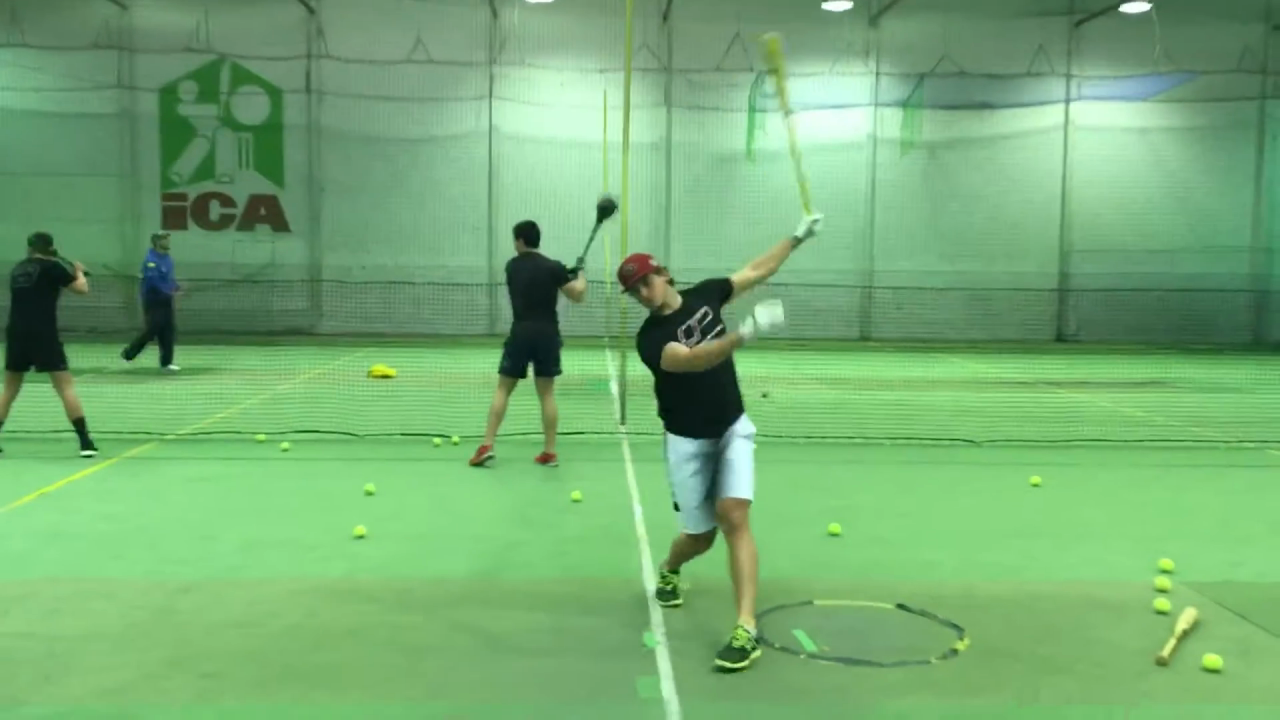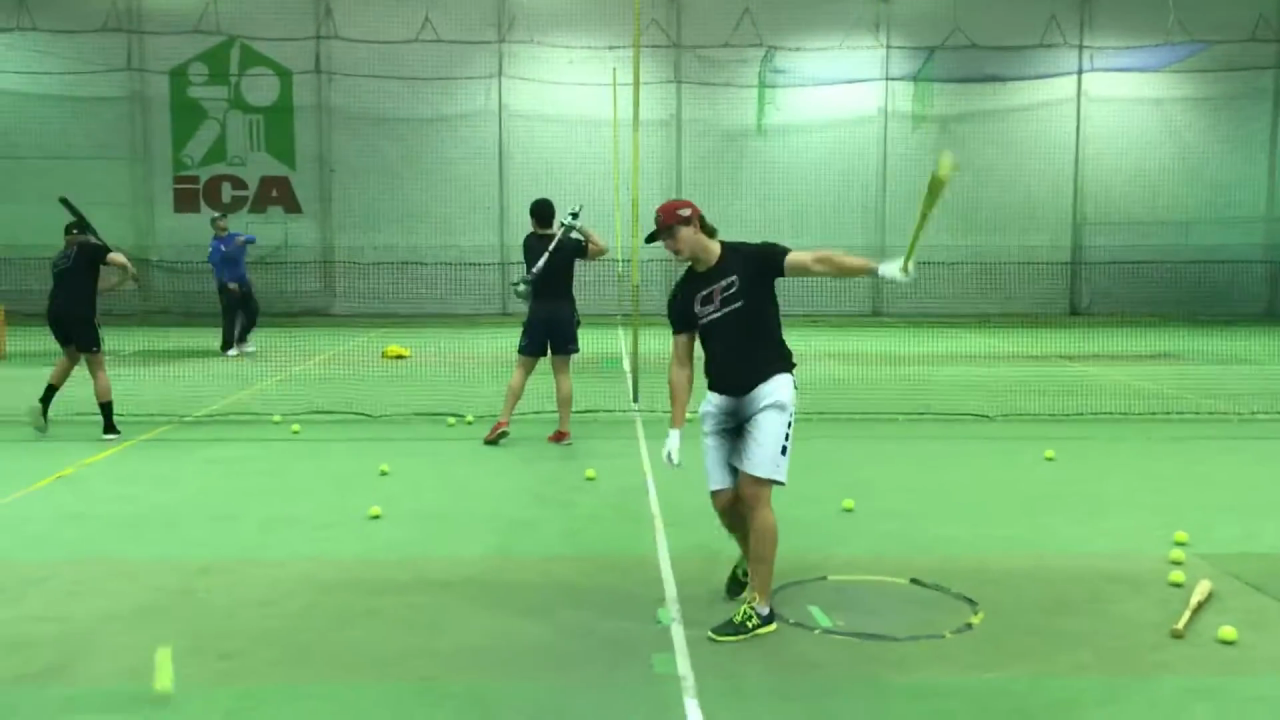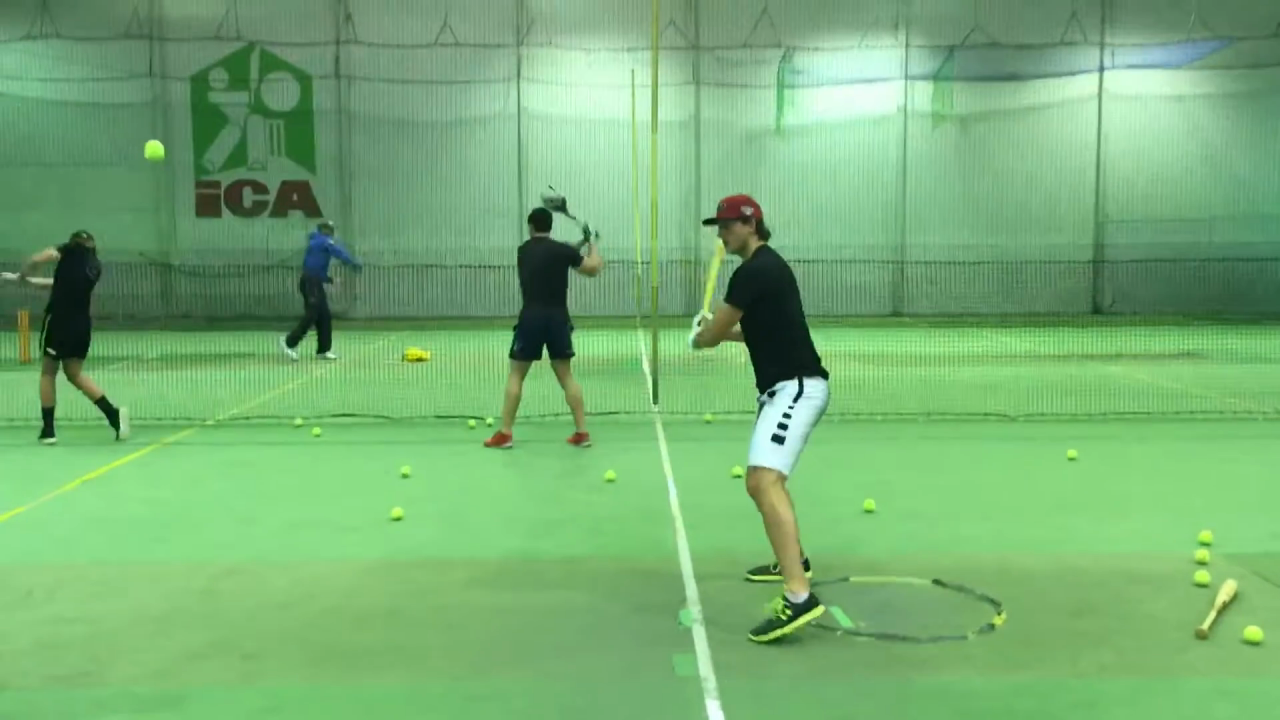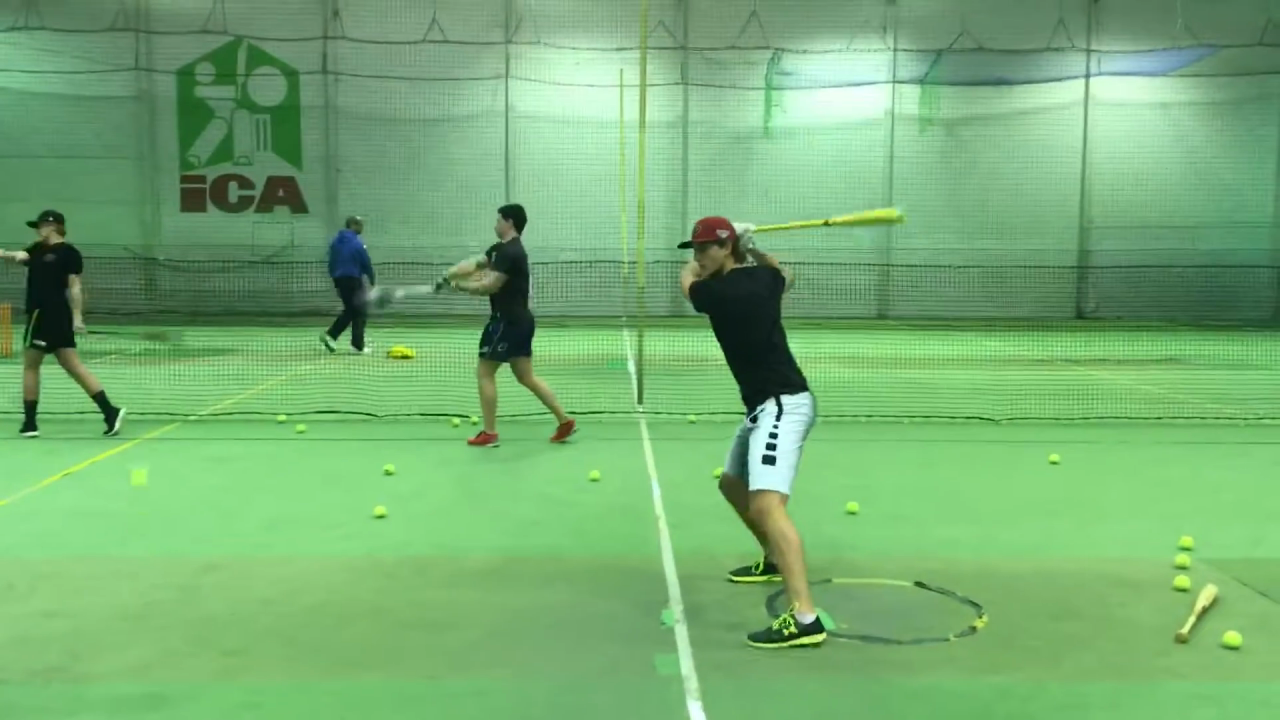
dt=0.7s
person 1, frame 1
left shoulder: (704, 295)
right shoulder: (650, 337)
left elbow: (754, 270)
right elbow: (693, 360)
left wrist: (797, 238)
right wrist: (745, 332)
left hip: (733, 429)
right hip: (688, 440)
left knee: (733, 516)
right knee: (700, 535)
left ankle: (747, 629)
right ankle: (669, 571)
person 1, frame 2
left shoulder: (752, 258)
right shoulder: (682, 295)
left elbow: (816, 261)
right elbow: (681, 363)
left wrist: (877, 268)
right wrist: (675, 427)
left hip: (770, 390)
right hip: (722, 398)
left knee: (754, 492)
right knee: (725, 499)
left ankle: (761, 607)
right ankle: (749, 554)
person 1, frame 3
left shoulder: (754, 271)
right shoulder: (765, 266)
left elbow: (715, 333)
left wrist: (698, 335)
right wrist: (716, 326)
left hip: (795, 387)
right hip: (787, 386)
left knee: (761, 480)
right knee: (769, 476)
left ankle: (797, 596)
right ankle: (793, 559)
person 1, frame 4
left shoulder: (716, 292)
right shoulder: (764, 278)
left elbow: (686, 279)
right elbow: (783, 275)
left wrist: (709, 262)
right wrist: (753, 249)
left hip: (781, 407)
right hip: (779, 403)
left knee: (767, 503)
right knee: (732, 484)
left ankle: (804, 618)
right ankle: (775, 561)
person 2, frame 1
left shoulder: (512, 267)
right shoulder: (554, 268)
right elbow: (577, 296)
left wrist: (565, 274)
right wrist: (580, 275)
left hip: (520, 335)
right hip: (548, 336)
left knee: (502, 390)
right knee: (547, 394)
left ankle: (487, 445)
right ankle: (550, 452)
person 2, frame 2
left shoulder: (529, 242)
right shoulder: (569, 246)
right elbow: (602, 249)
left wrist: (567, 226)
right wrist: (579, 227)
left hip: (538, 314)
right hip: (564, 315)
left knee: (522, 369)
right knee: (562, 373)
left ankle: (503, 422)
right ankle: (563, 430)
person 2, frame 3
left shoulder: (523, 250)
right shoulder: (562, 250)
right elbow: (593, 269)
left wrist: (580, 244)
right wrist: (590, 243)
left hip: (530, 319)
right hip: (557, 319)
left knee: (516, 375)
right knee: (566, 377)
left ankle: (505, 433)
right ankle: (582, 432)
person 2, frame 4
left shoulder: (511, 252)
right shoulder: (500, 248)
left elbow: (489, 286)
right elbow: (475, 265)
left wrist: (460, 286)
right wrist: (450, 275)
left hip: (508, 321)
right hip: (517, 320)
left knee: (485, 372)
right knee: (527, 376)
left ankle: (489, 433)
right ankle: (564, 421)
person 3, frame 1
right shoulder: (52, 267)
right elbow: (82, 288)
left wrist: (66, 275)
right wrist: (78, 271)
right hip: (44, 335)
right knee: (66, 388)
right ankle: (85, 442)
person 3, frame 2
left shoulder: (58, 258)
right shoulder: (88, 248)
right elbow: (118, 261)
left wrist: (118, 282)
right wrist: (128, 269)
left hip: (56, 313)
right hip: (81, 315)
left knee: (69, 356)
right knee: (98, 369)
left ankle: (44, 404)
right ankle: (109, 426)
person 3, frame 3
left shoulder: (75, 249)
right shoulder: (94, 265)
left elbow: (40, 258)
left wrist: (22, 275)
right wrist: (29, 280)
left hip: (58, 319)
right hip: (81, 323)
left knee: (48, 373)
right knee: (76, 374)
left ankle: (48, 429)
right ankle: (113, 414)
person 3, frame 4
left shoulder: (69, 253)
right shoulder: (38, 249)
left elbow: (75, 287)
left wrist: (78, 318)
left hip: (48, 314)
right hip: (54, 315)
left knee: (31, 366)
right knee: (74, 366)
left ankle: (30, 423)
right ankle: (111, 412)
